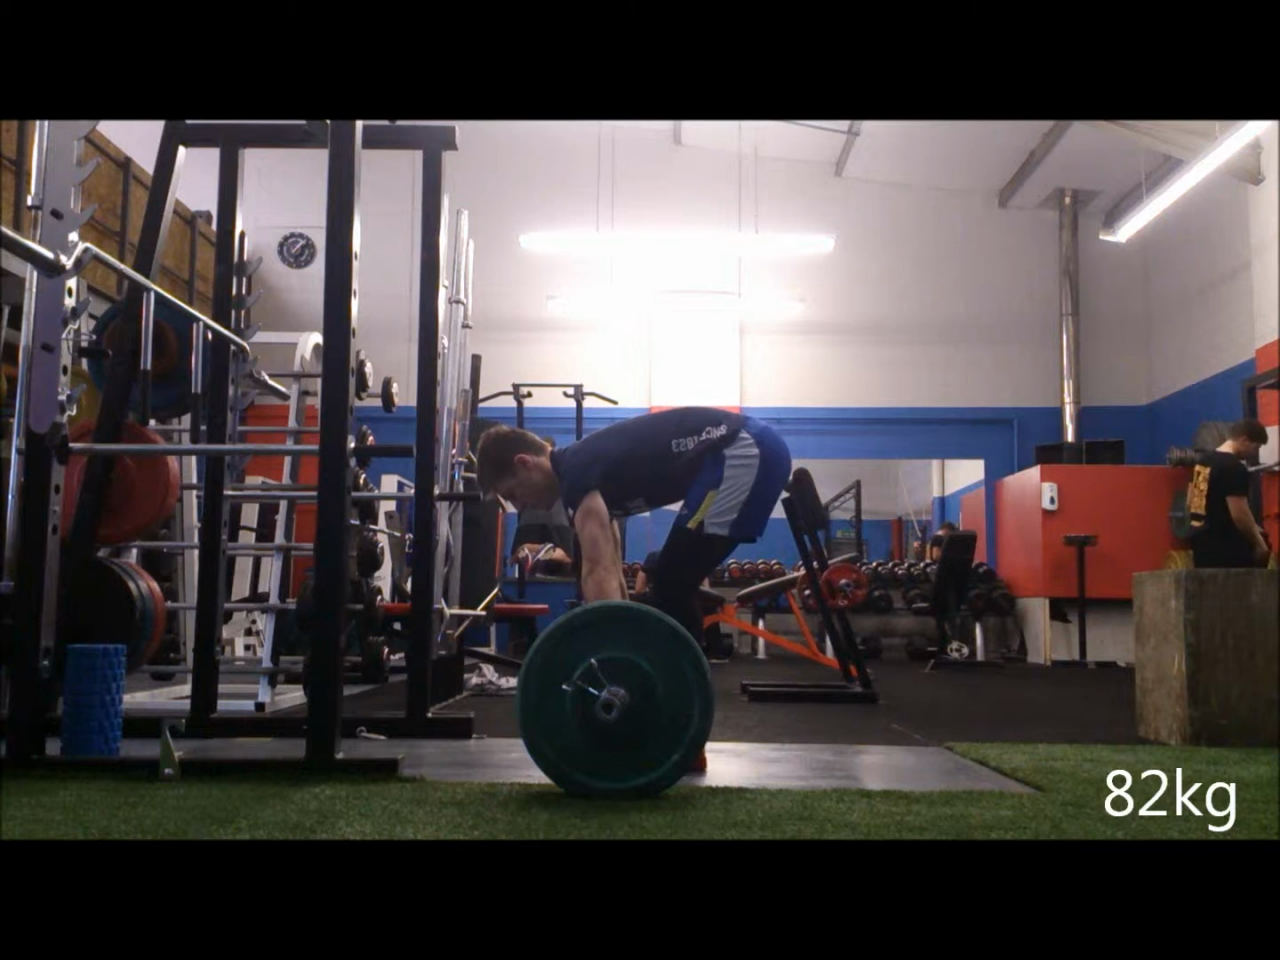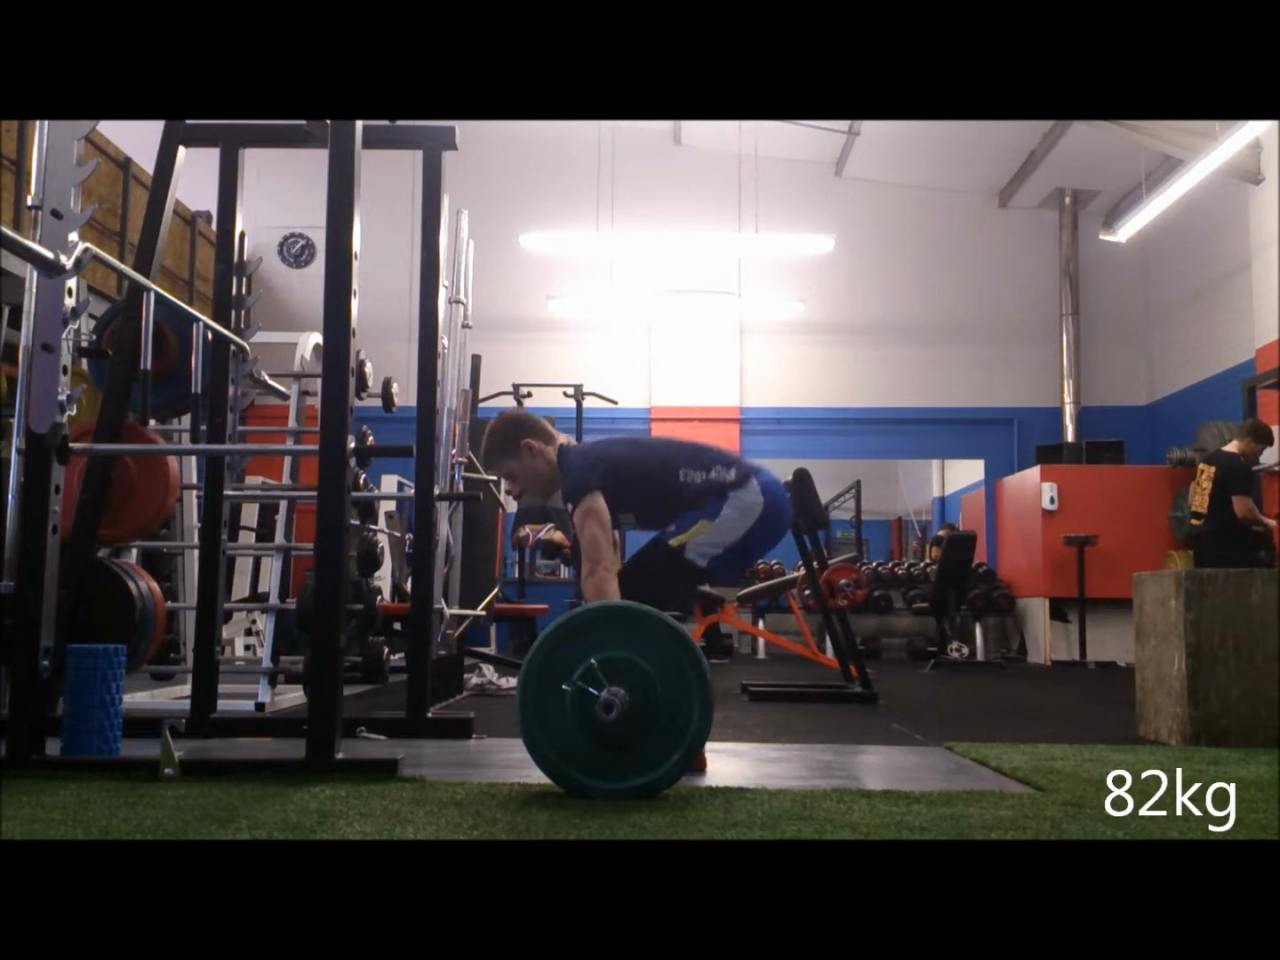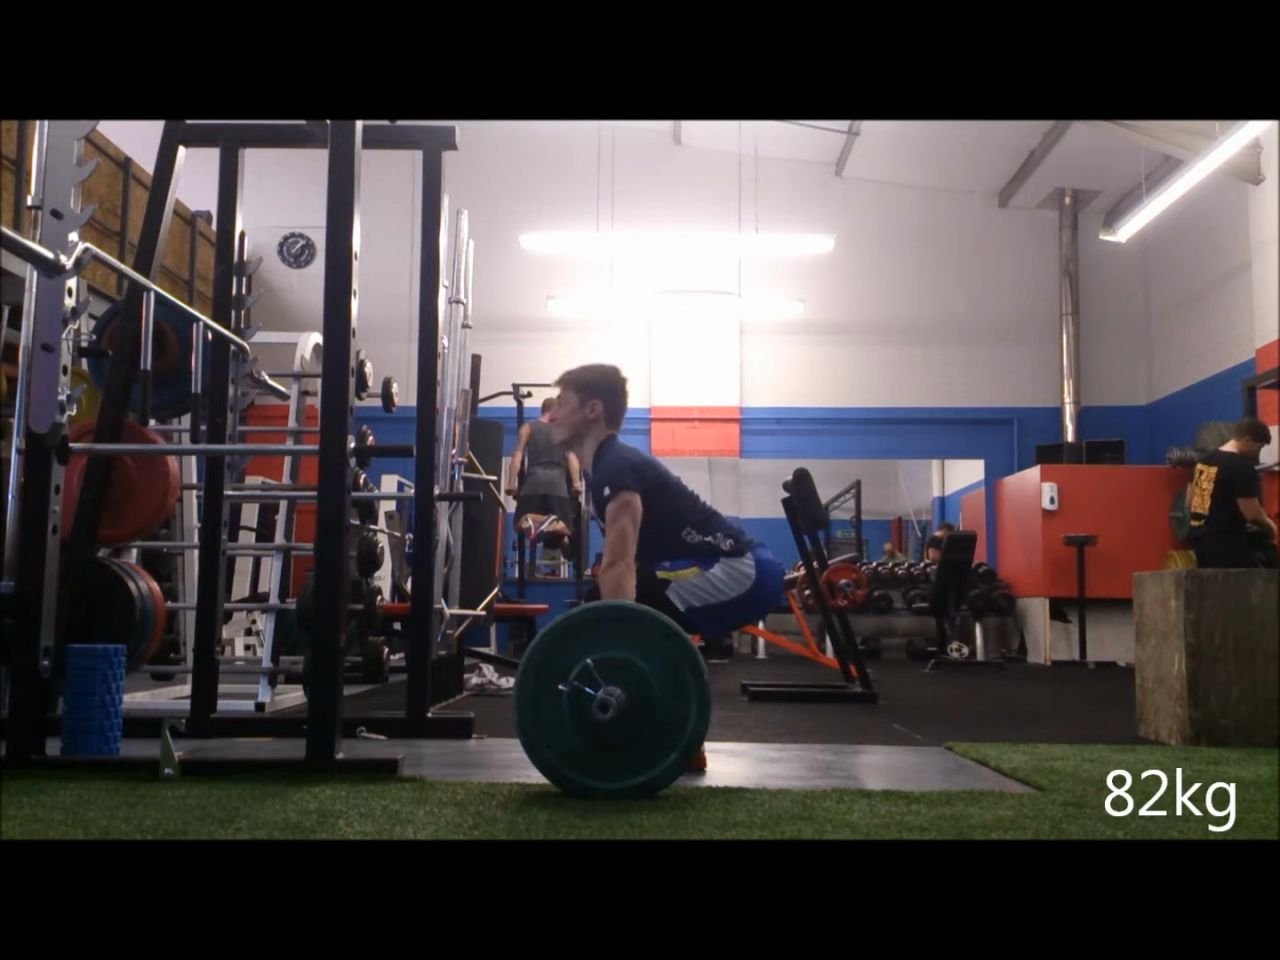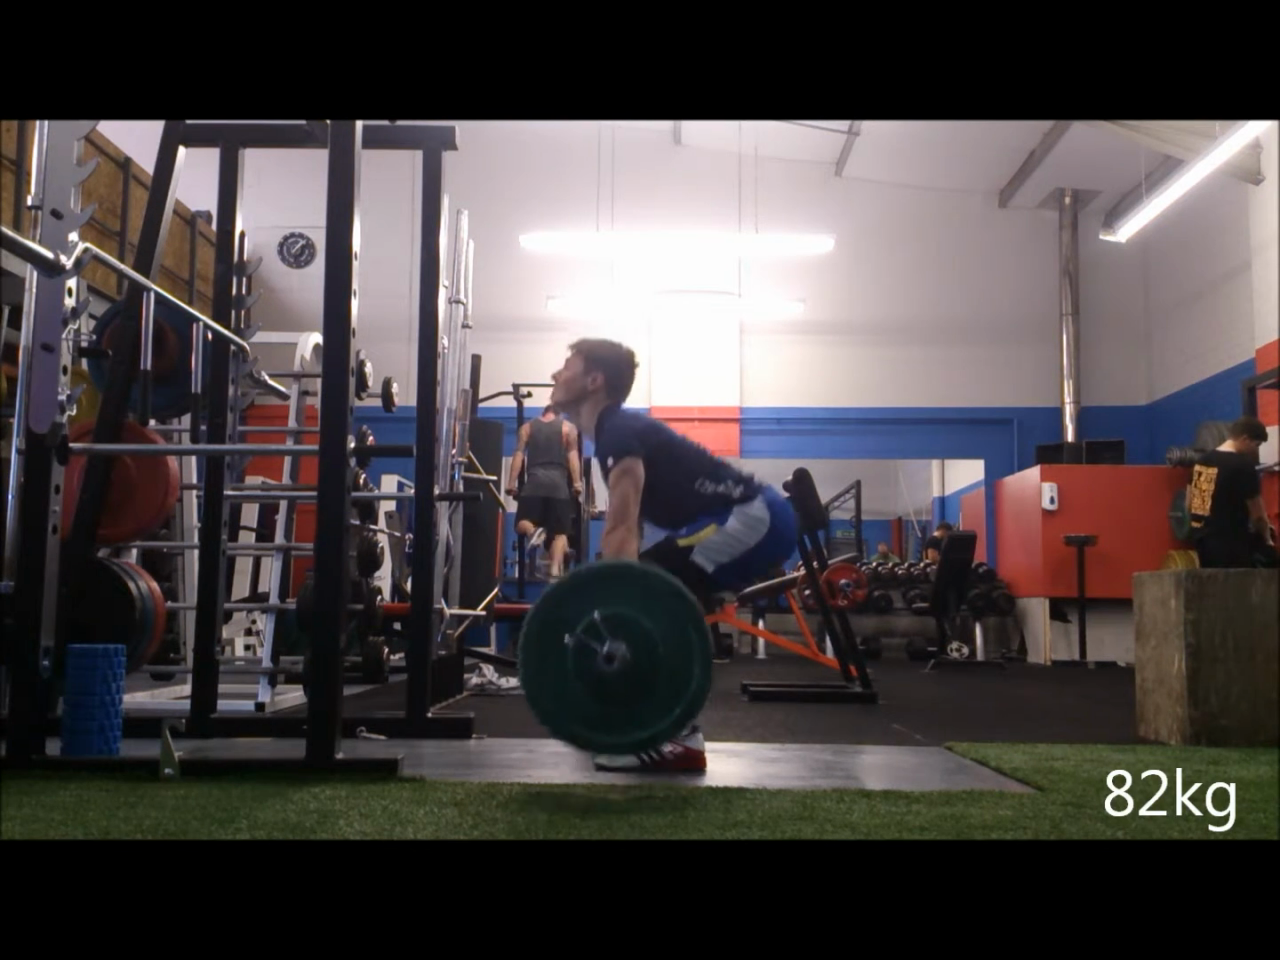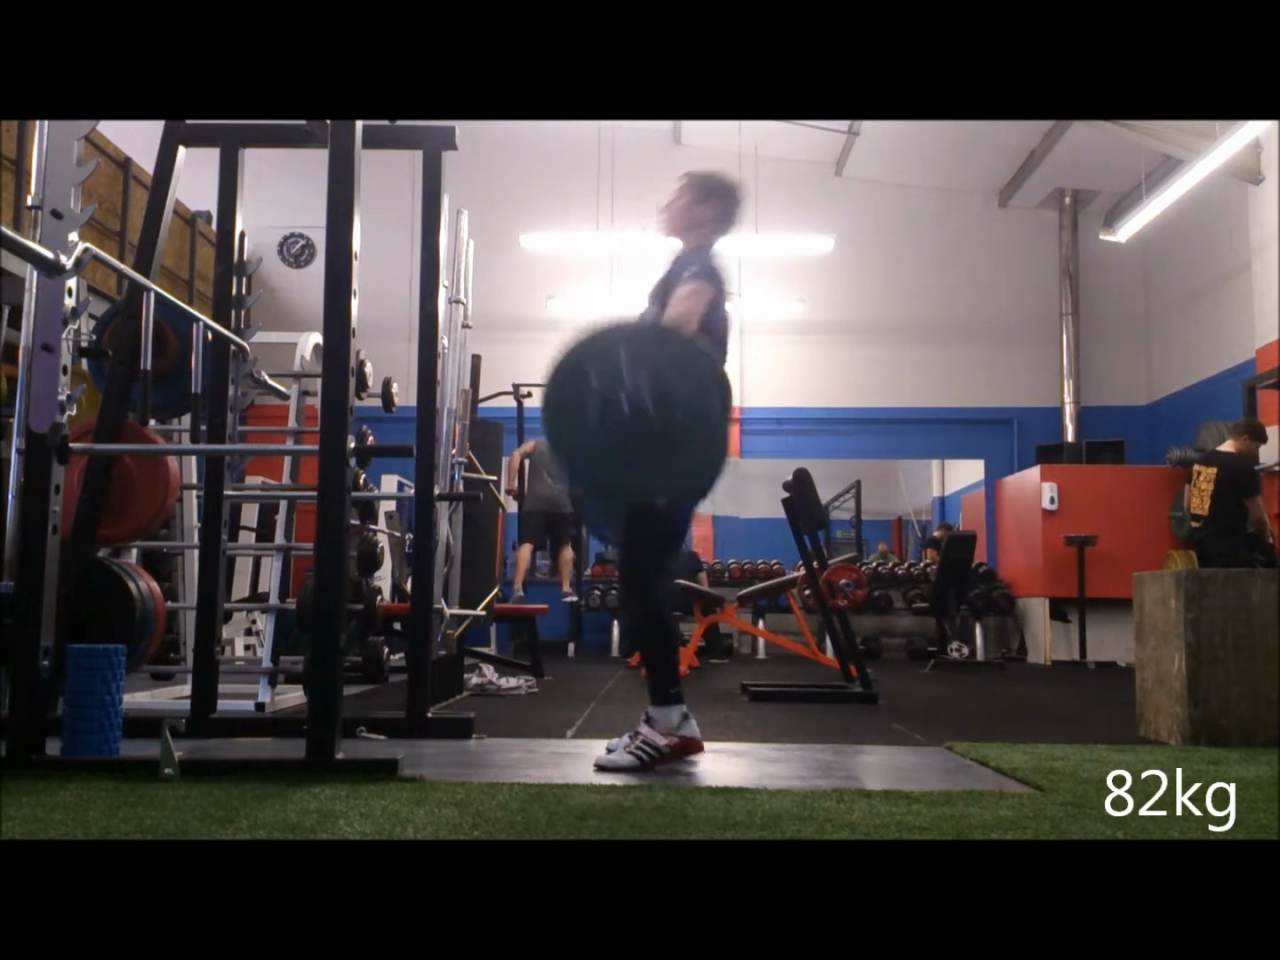
dt=0.5s
person 1, frame 1
left shoulder: (576, 472)
right shoulder: (583, 464)
left elbow: (598, 572)
right elbow: (609, 570)
left hip: (744, 452)
right hip: (751, 451)
left knee: (672, 583)
right knee: (673, 582)
person 1, frame 2
left shoulder: (580, 472)
right shoulder: (588, 467)
left elbow: (598, 572)
right elbow: (606, 569)
left hip: (747, 498)
right hip: (754, 496)
left knee: (637, 591)
right knee: (642, 591)
person 1, frame 3
left shoulder: (615, 468)
right shoulder: (616, 465)
left elbow: (618, 566)
right elbow: (623, 563)
left hip: (741, 573)
right hip: (742, 570)
person 1, frame 4
left shoulder: (618, 433)
right shoulder: (620, 431)
left elbow: (621, 532)
right elbow: (623, 530)
left hip: (755, 519)
right hip: (753, 520)
left ankle: (674, 738)
person 1, frame 5
left shoulder: (698, 268)
right shoulder: (691, 268)
left elbow: (676, 331)
left knee: (640, 579)
right knee: (643, 579)
left ankle: (671, 726)
right ankle: (663, 718)
